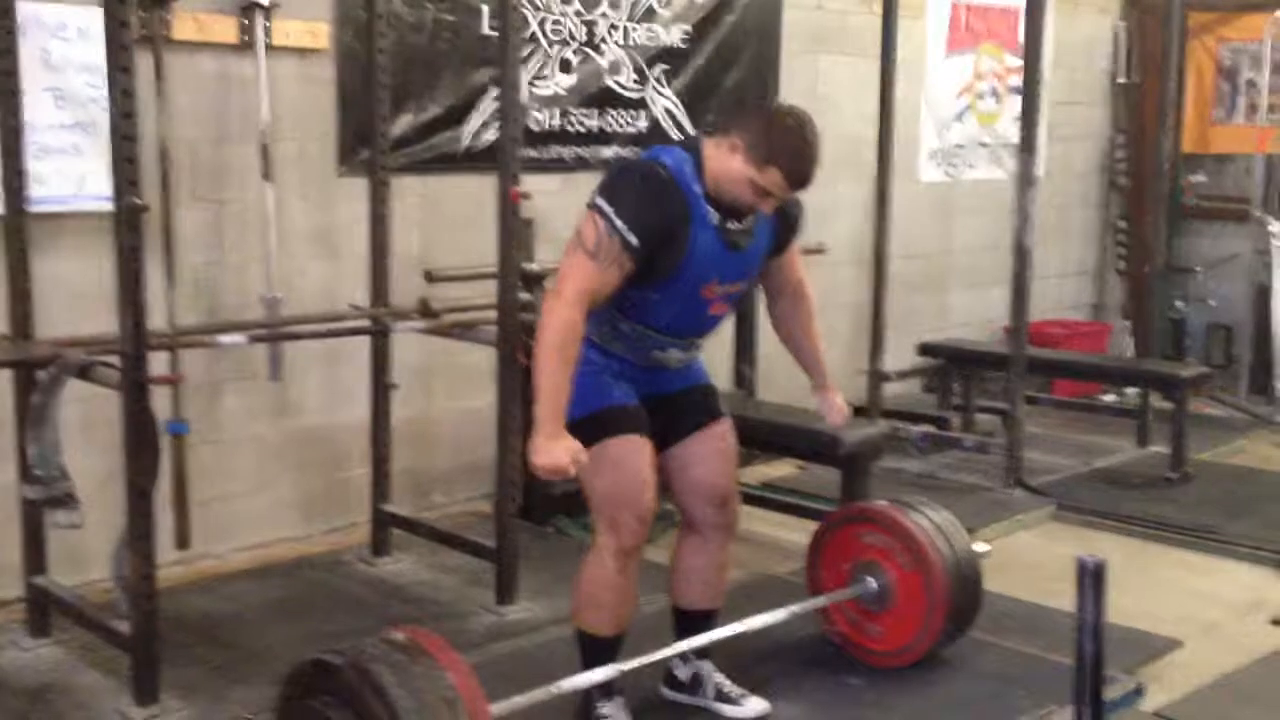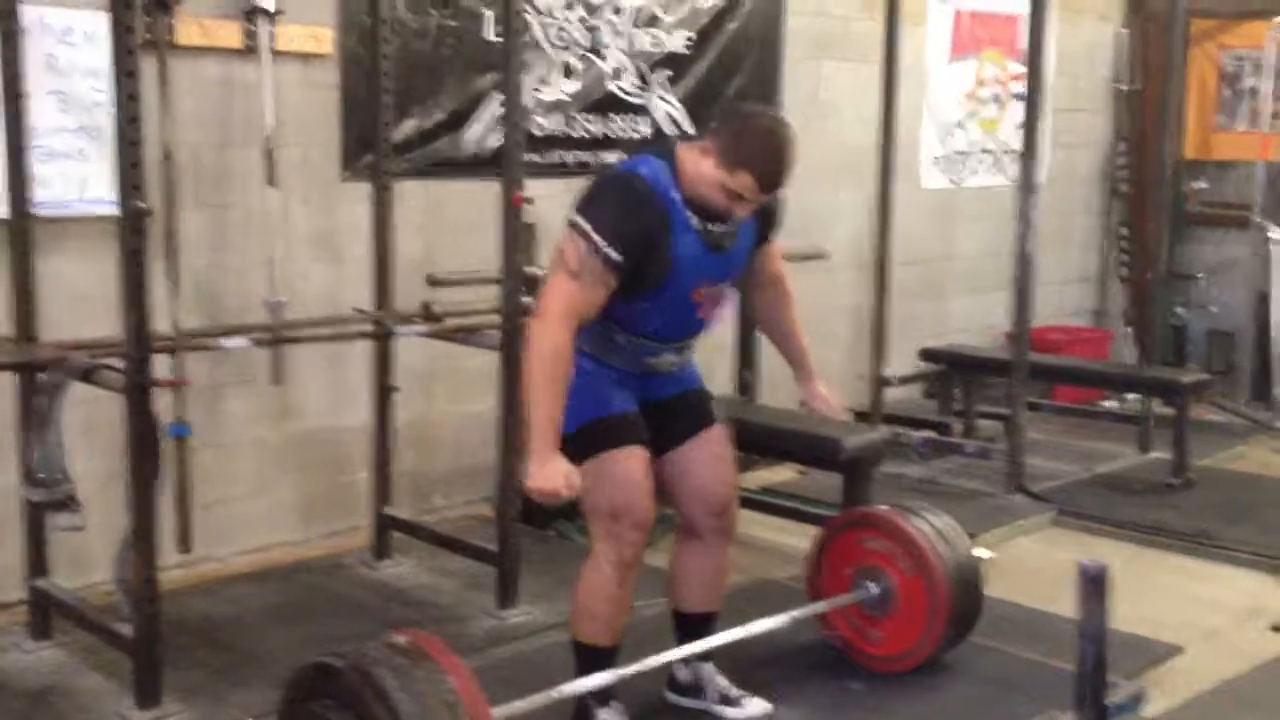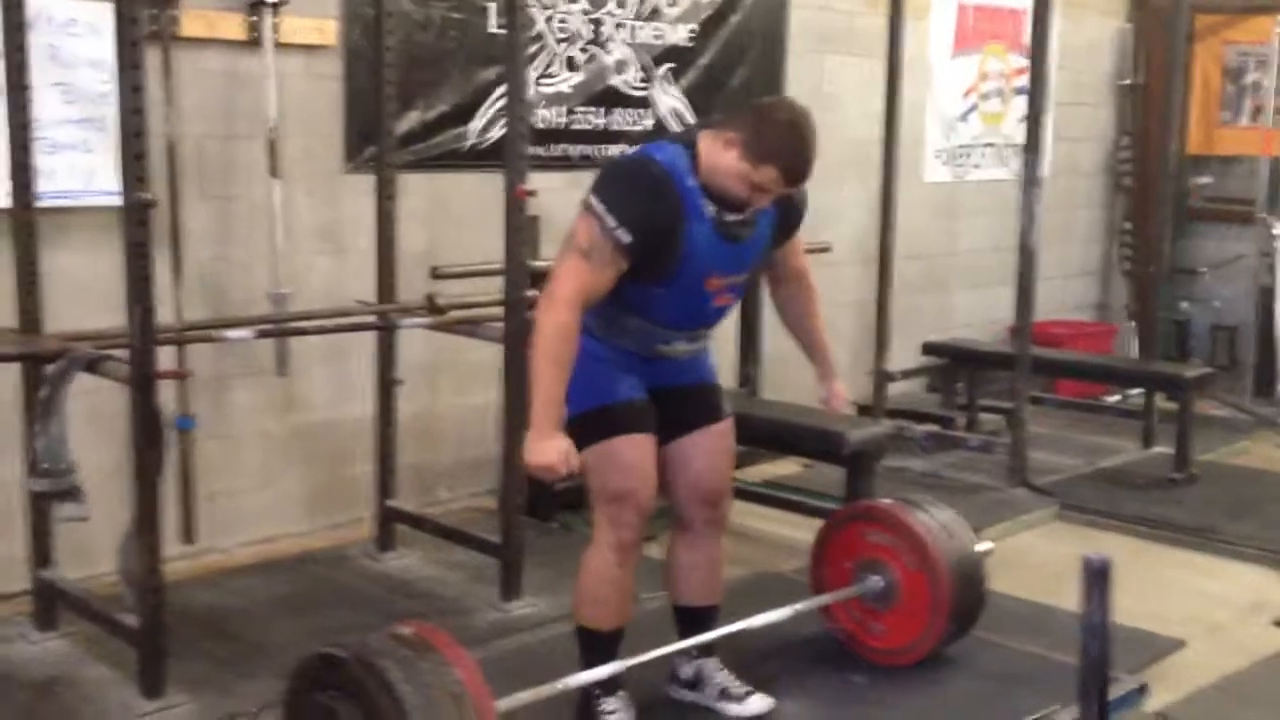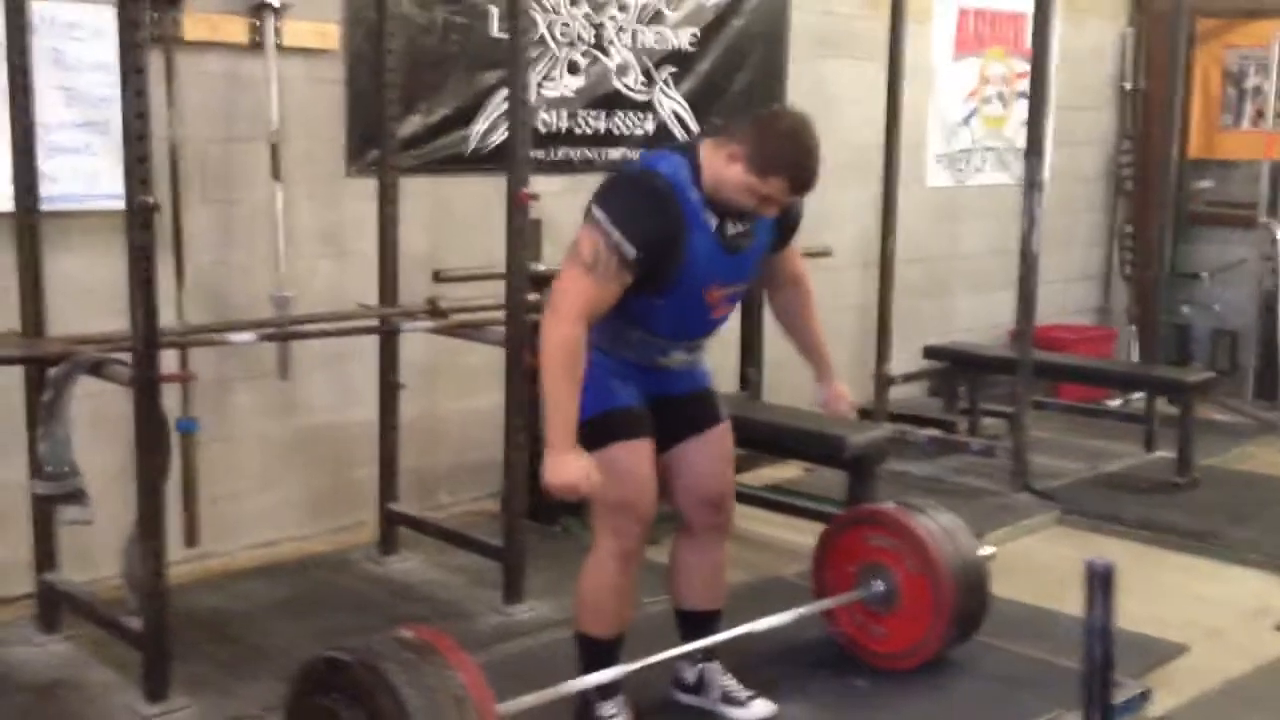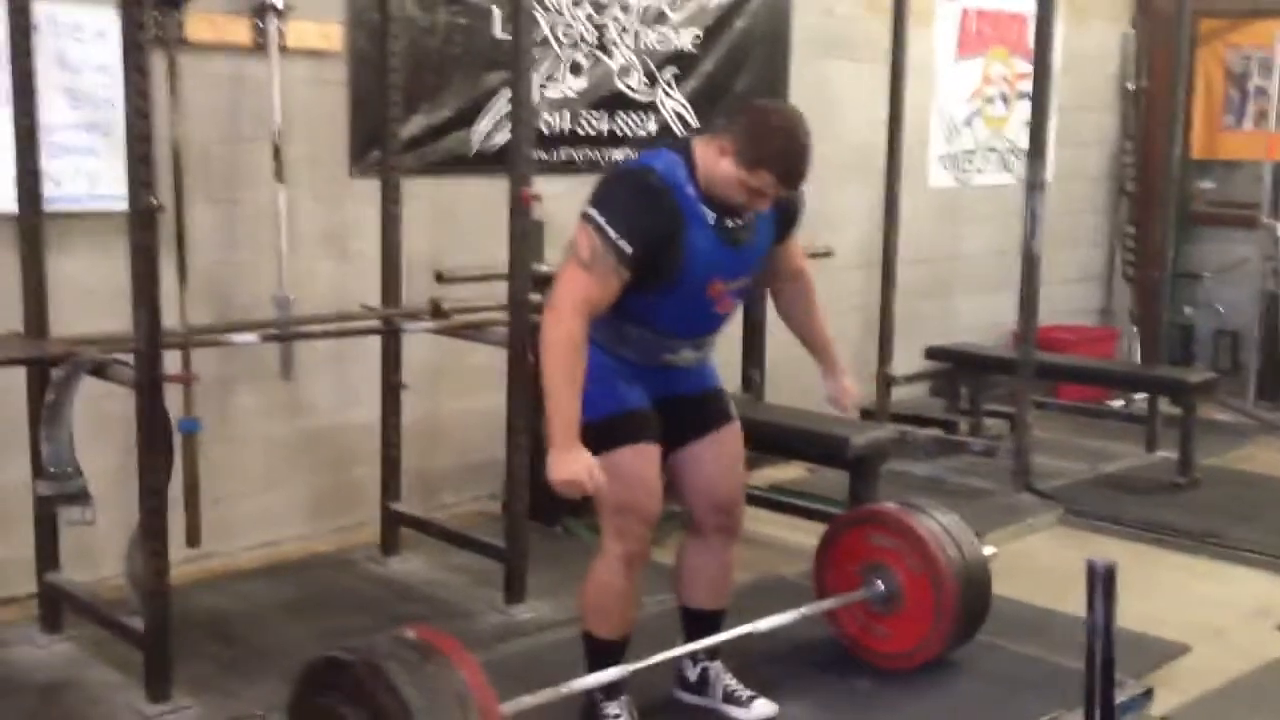
dt=0.3s
person 1, frame 1
left shoulder: (775, 208)
right shoulder: (650, 190)
left elbow: (788, 294)
right elbow: (566, 301)
left wrist: (823, 386)
right wrist: (549, 429)
left hip: (673, 367)
right hip: (599, 365)
left knee: (715, 514)
right knee: (627, 529)
left ankle: (689, 668)
person 1, frame 2
left shoulder: (752, 204)
right shoulder: (628, 200)
left elbow: (767, 286)
right elbow: (552, 321)
left wrist: (806, 375)
right wrist: (543, 453)
left hip: (667, 370)
right hip: (593, 373)
left knee: (713, 518)
right knee: (624, 538)
person 1, frame 3
left shoulder: (776, 196)
right shoulder: (645, 185)
left elbow: (791, 280)
right elbow: (561, 302)
left wrist: (826, 372)
right wrist: (545, 428)
left hip: (682, 359)
right hip: (606, 359)
left knee: (706, 512)
right knee: (624, 523)
left ankle: (696, 666)
person 1, frame 4
left shoulder: (774, 204)
right shoulder: (646, 197)
left elbow: (788, 285)
right elbow: (565, 315)
left wrist: (825, 373)
right wrist: (561, 447)
left hip: (677, 366)
right hip: (605, 367)
left knee: (710, 516)
right knee: (625, 530)
left ankle: (698, 670)
person 1, frame 5
left shoulder: (771, 198)
right shoulder: (643, 196)
left elbow: (789, 278)
right elbow: (566, 313)
left wrist: (832, 369)
right wrist: (563, 445)
left hip: (685, 368)
right hip: (610, 369)
left knee: (719, 516)
right knee: (631, 533)
left ankle: (699, 669)
